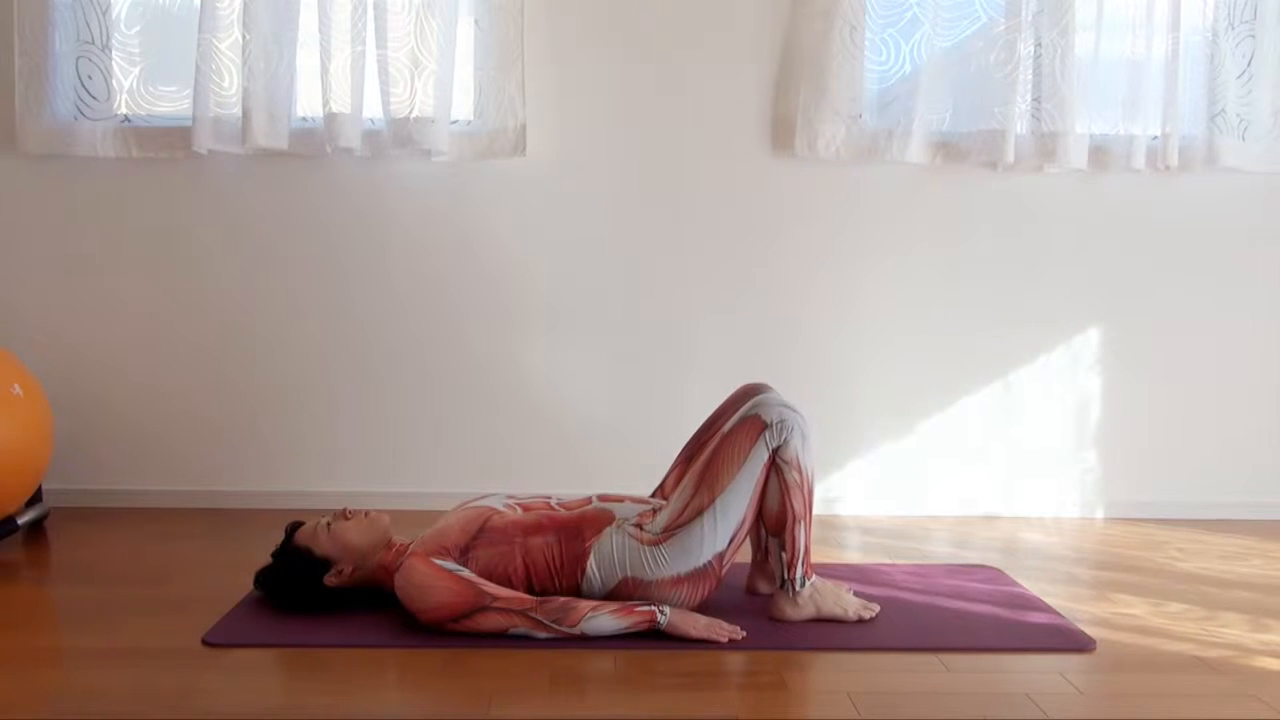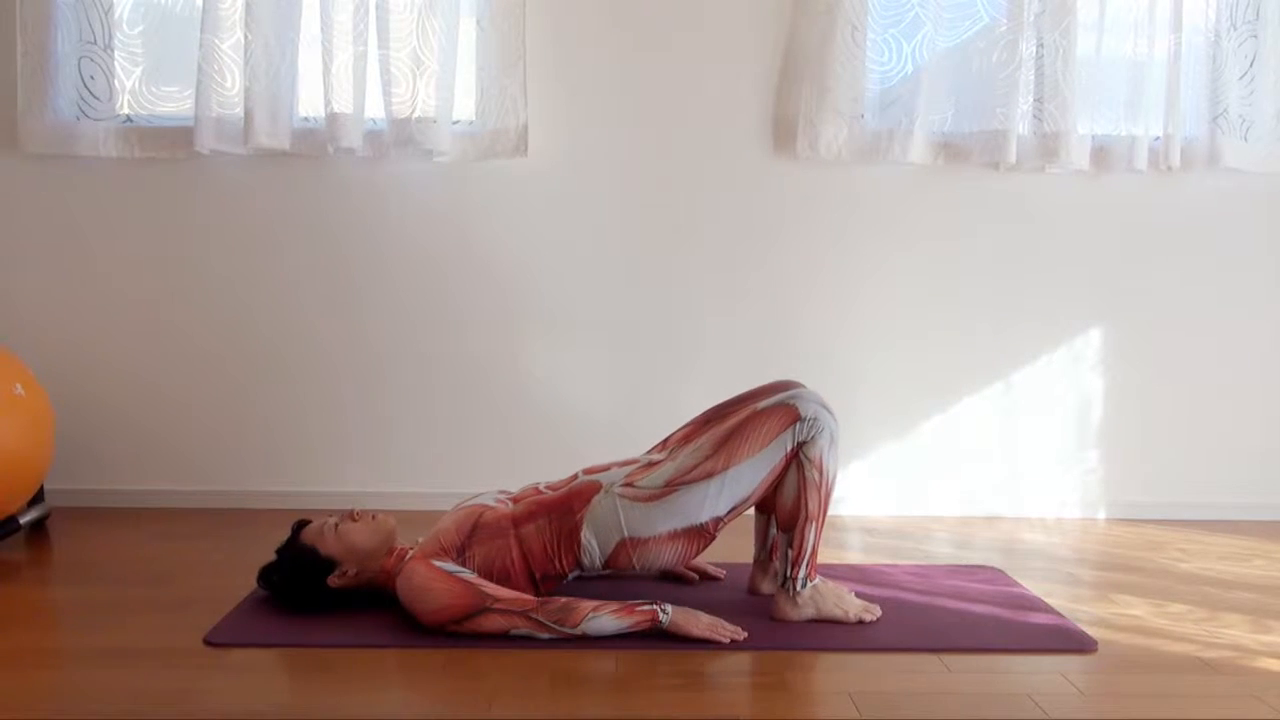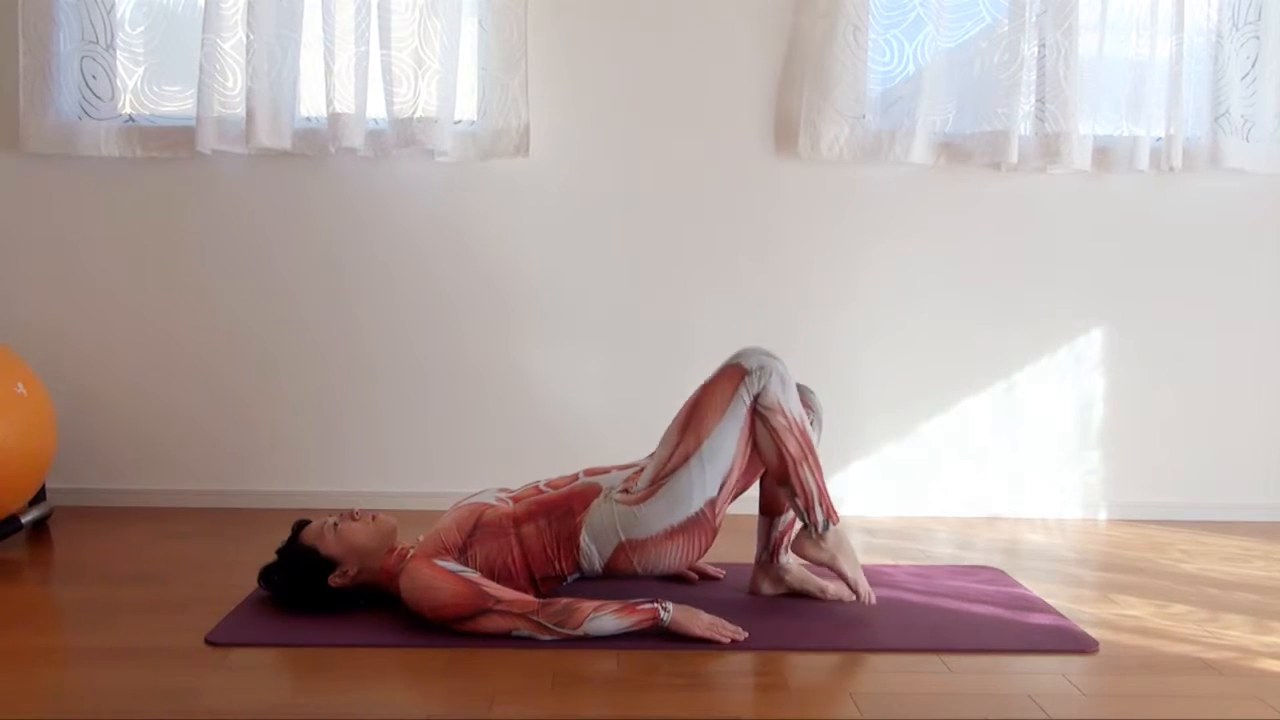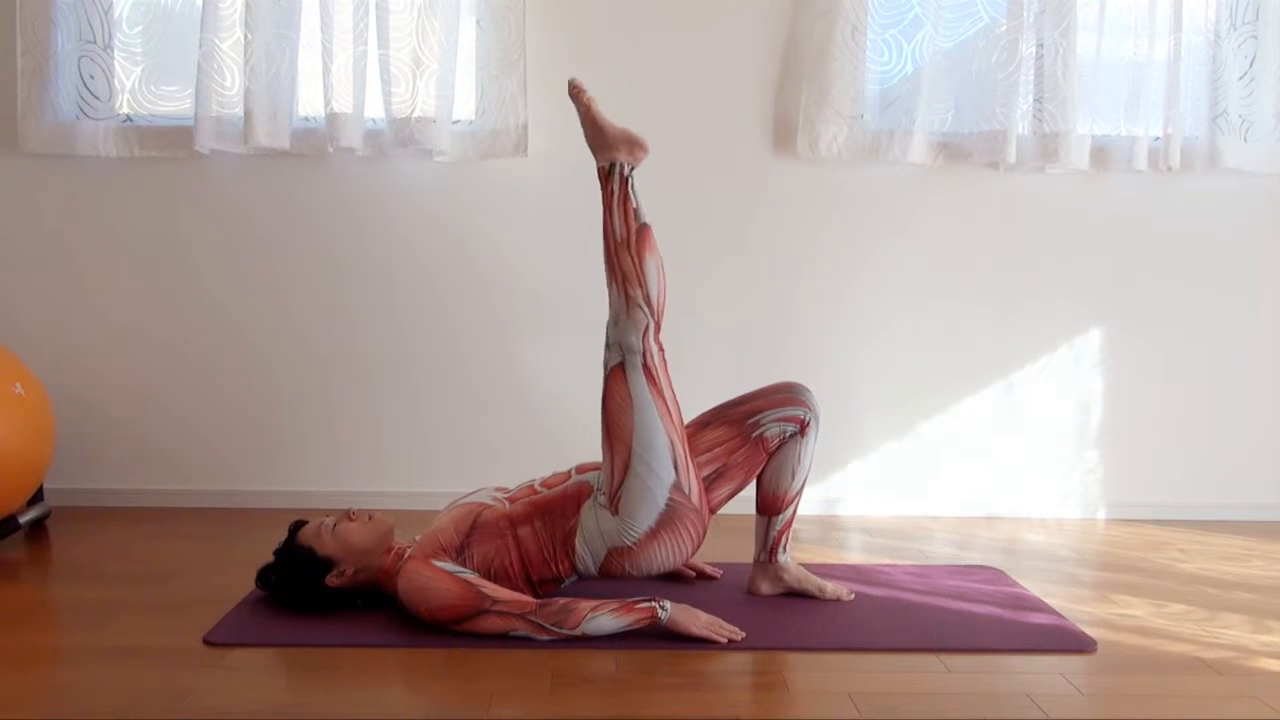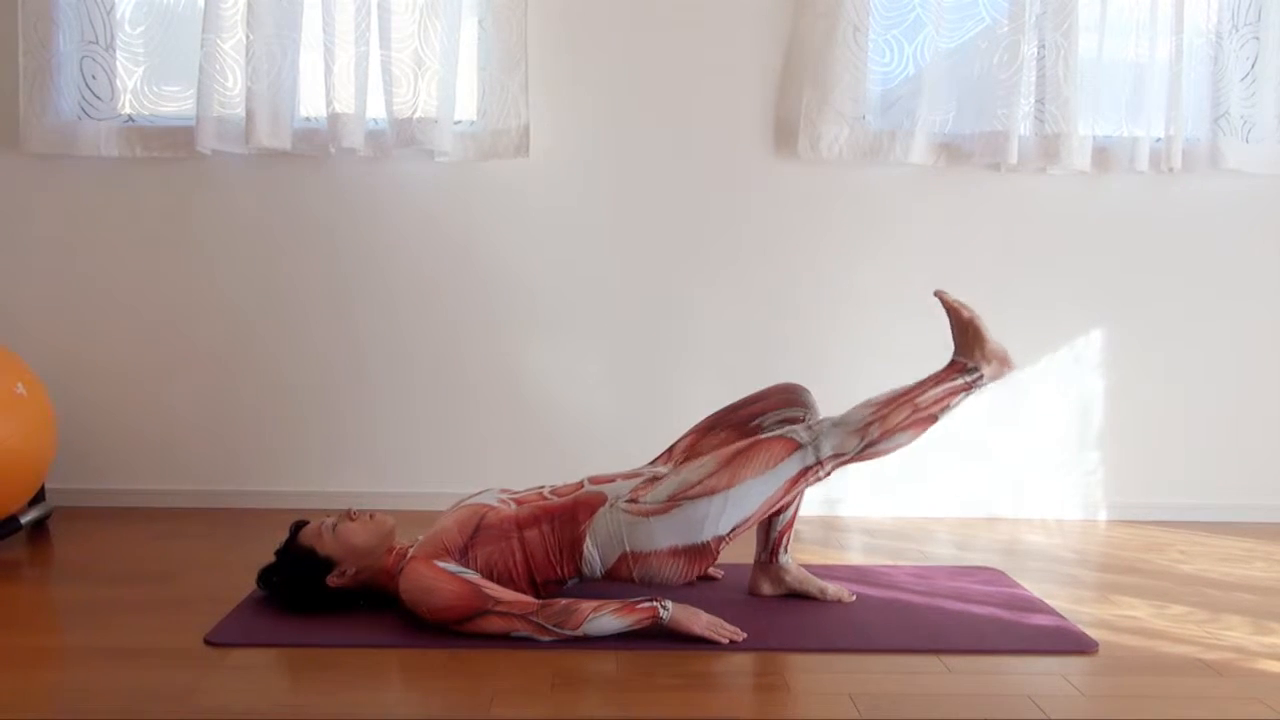
dt=1s
person 1, frame 1
left shoulder: (425, 554)
right shoulder: (418, 585)
right elbow: (539, 618)
left wrist: (650, 513)
right wrist: (664, 615)
left hip: (638, 522)
right hip: (655, 567)
left knee: (757, 399)
right knee: (775, 418)
left ankle: (769, 572)
right ankle: (798, 594)
person 1, frame 2
left shoulder: (423, 559)
right shoulder: (420, 589)
right elbow: (542, 616)
right wrist: (666, 615)
left hip: (621, 494)
right hip: (628, 522)
left knee: (788, 401)
right knee: (808, 415)
left ankle: (771, 569)
right ankle: (799, 592)
person 1, frame 3
left shoulder: (429, 554)
right shoulder: (419, 585)
right elbow: (541, 618)
right wrist: (667, 614)
left hip: (623, 499)
right hip: (638, 527)
left knee: (794, 401)
right knee: (756, 368)
left ankle: (774, 566)
right ankle: (822, 533)
person 1, frame 4
left shoulder: (424, 555)
right shoulder: (418, 586)
right elbow: (538, 618)
right wrist: (664, 612)
left hip: (649, 514)
right hip: (630, 534)
right knee: (631, 342)
left ankle: (773, 566)
person 1, frame 5
left shoulder: (430, 552)
right shoulder: (419, 584)
right elbow: (540, 618)
right wrist: (666, 612)
left hip: (626, 500)
right hip: (629, 537)
left knee: (788, 401)
right knee: (811, 442)
left ankle: (774, 567)
right ankle: (969, 368)
